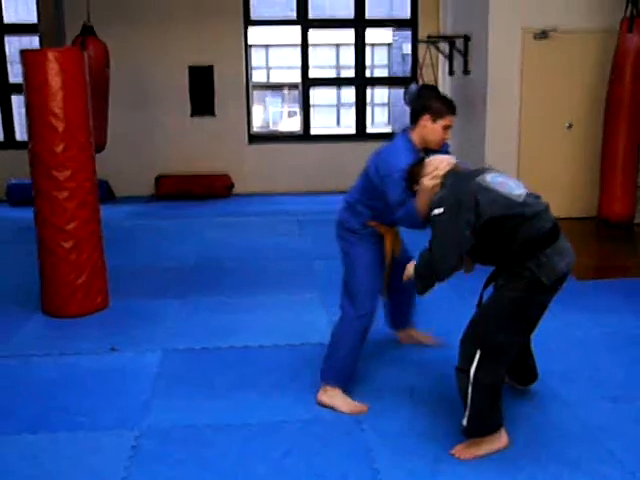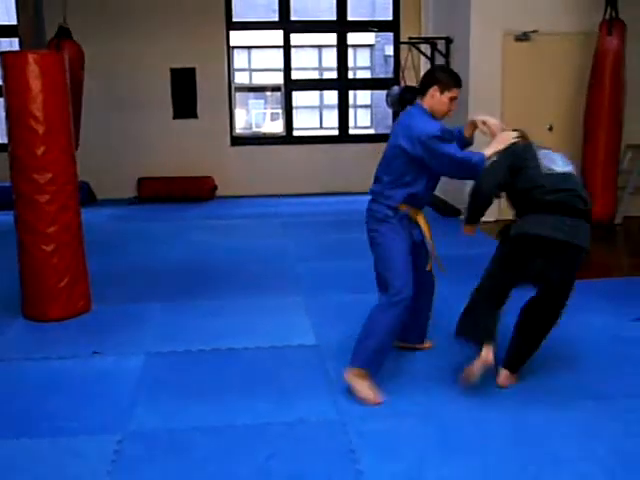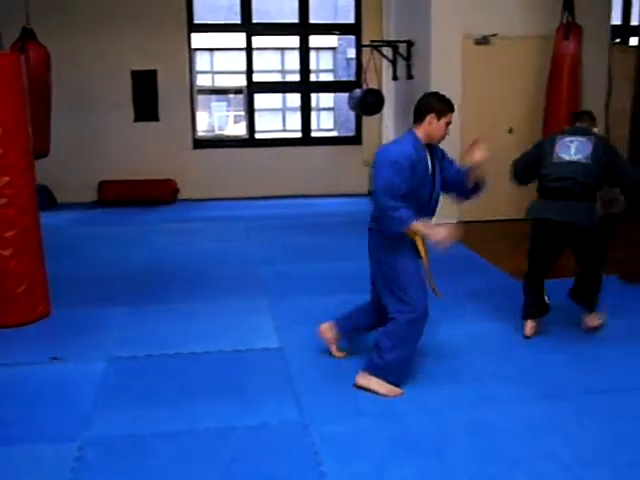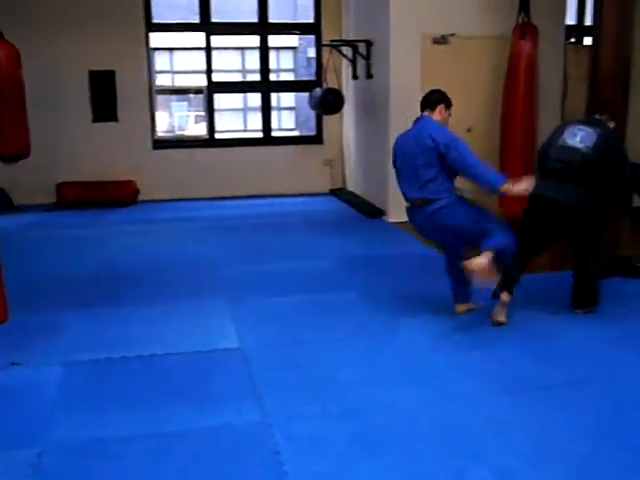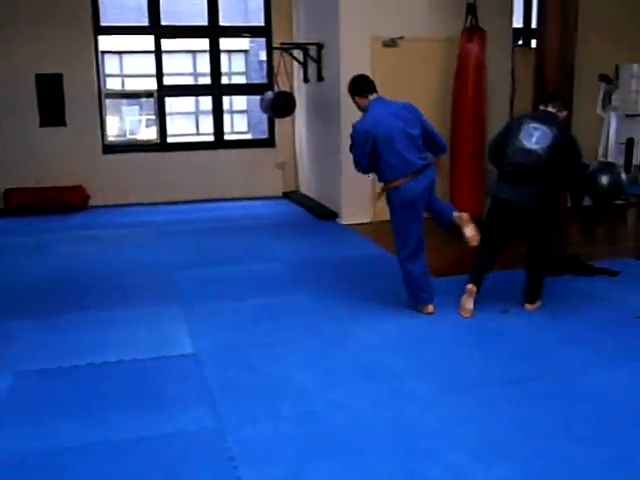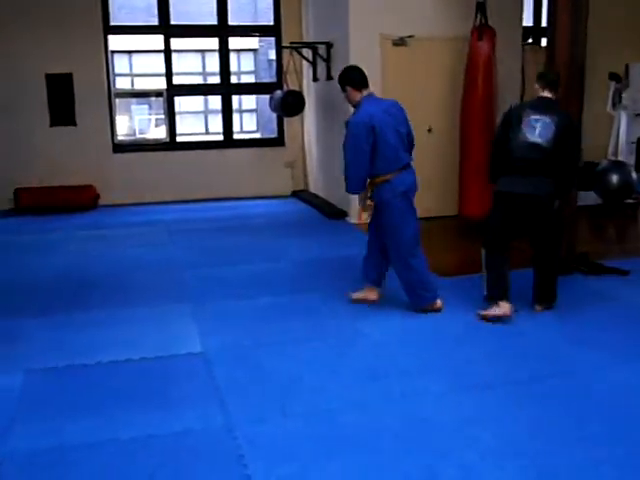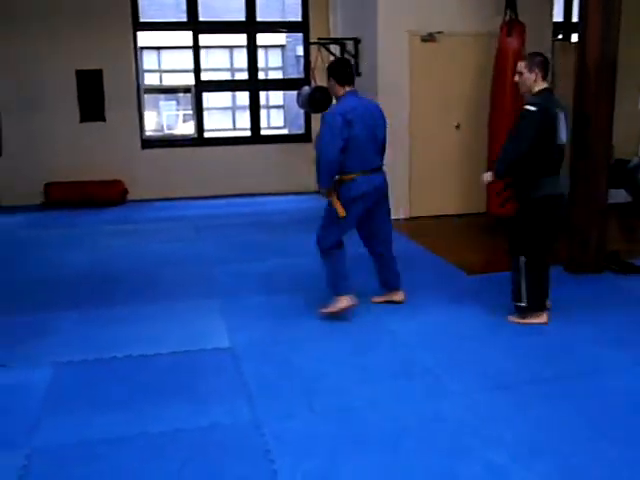
dt=0.4s
person 1, frame 1
left shoulder: (428, 148)
right shoulder: (395, 164)
right elbow: (411, 218)
left wrist: (448, 170)
right wrist: (427, 190)
left hip: (380, 228)
right hip: (360, 231)
left knee: (403, 273)
right knee: (360, 307)
left ankle: (403, 328)
right ankle: (330, 387)
person 1, frame 2
left shoulder: (417, 119)
right shoulder: (421, 130)
left elbow: (451, 141)
right elbow: (460, 164)
left wrist: (473, 126)
right wrist: (495, 148)
left hip: (402, 216)
right hip: (389, 219)
left knee: (423, 278)
right knee: (399, 292)
left ankle: (407, 336)
right ankle: (360, 370)
person 1, frame 3
left shoulder: (435, 155)
right shoulder: (395, 155)
left elbow: (463, 185)
right elbow: (387, 207)
left wrist: (474, 168)
right wrist: (427, 231)
left hip: (406, 240)
right hip: (389, 241)
left knee: (394, 301)
right knee: (412, 309)
left ankle: (336, 329)
right ankle: (374, 374)
person 1, frame 4
left shoulder: (400, 142)
right shoulder: (438, 134)
right elbow: (471, 166)
right wrist: (509, 187)
left hip: (418, 214)
right hip: (444, 207)
left knee: (455, 251)
right knee: (502, 236)
left ankle: (462, 300)
right ankle: (484, 260)
person 1, frame 5
left shoulder: (363, 127)
right shoulder: (408, 109)
left elbow: (363, 165)
right elbow: (434, 139)
right wrist: (434, 155)
left hip: (402, 190)
right hip: (426, 176)
left knee: (410, 250)
right knee: (425, 199)
left ankle: (423, 302)
right ankle: (457, 217)
person 1, frame 6
left shoulder: (359, 120)
right shoulder: (394, 107)
left elbow: (356, 162)
right elbow: (409, 142)
left wrist: (360, 193)
left hip: (388, 187)
right hip: (406, 177)
left knee: (404, 244)
right knee: (377, 236)
left ankle: (427, 299)
right ankle: (372, 287)
person 1, frame 7
left shoulder: (335, 114)
right shoulder: (375, 109)
left elbow: (327, 155)
left wrist: (326, 186)
left hip: (352, 186)
right hip: (377, 180)
left knee: (328, 241)
right knee: (380, 239)
left ankle: (342, 295)
right ankle: (393, 289)
person 2, frame 1
left shoulder: (450, 198)
right shoulder: (477, 177)
left elbow: (442, 259)
left wrist: (418, 272)
right wrist: (476, 252)
left hip: (535, 266)
right hip: (554, 250)
left knee: (483, 342)
right knee: (511, 320)
left ankle: (489, 433)
right ankle: (523, 375)
person 2, frame 2
left shoulder: (513, 155)
right shoulder: (561, 159)
left elbow: (485, 187)
right elbow: (578, 199)
left wrist: (471, 219)
left hip: (535, 230)
right hip: (576, 235)
left knee: (493, 287)
right knee: (547, 303)
left ankle: (485, 348)
right ankle: (510, 370)
person 2, frame 3
left shoulder: (549, 142)
right shoulder: (602, 146)
left elbow: (521, 171)
left hip: (546, 211)
right hip: (582, 213)
left knee: (538, 267)
right knee: (593, 263)
left ankle: (531, 319)
right ankle: (590, 313)
person 2, frame 4
left shoulder: (565, 127)
right shoulder: (610, 139)
left elbow: (542, 157)
right elbow: (622, 178)
right wrist: (621, 207)
left hip: (545, 193)
right hip: (578, 199)
left knee: (525, 246)
right knee: (586, 253)
left ankle: (505, 292)
right ankle: (583, 303)
person 2, frame 5
left shoulder: (519, 122)
right shoulder: (564, 136)
left elbow: (493, 151)
right elbow: (575, 175)
right wrist: (576, 201)
left hip: (504, 191)
right hip: (536, 198)
left knee: (491, 242)
right knee: (539, 249)
left ankle: (472, 285)
right ankle: (532, 299)
person 2, frame 6
left shoulder: (516, 112)
right shoulder: (566, 122)
left elbow: (497, 150)
right elbow: (570, 164)
left wrist: (496, 181)
right wrist: (561, 195)
left hip: (509, 188)
right hip: (544, 191)
left knee: (496, 243)
right knee: (546, 248)
left ankle: (501, 302)
right ankle: (543, 300)
person 2, frame 7
left shoulder: (535, 107)
right shoulder: (554, 107)
left elbow: (519, 147)
left wrist: (495, 172)
left hip: (536, 189)
right hip: (551, 187)
left knee: (525, 248)
right knee: (539, 244)
left ankle: (534, 310)
right ankle: (540, 298)
